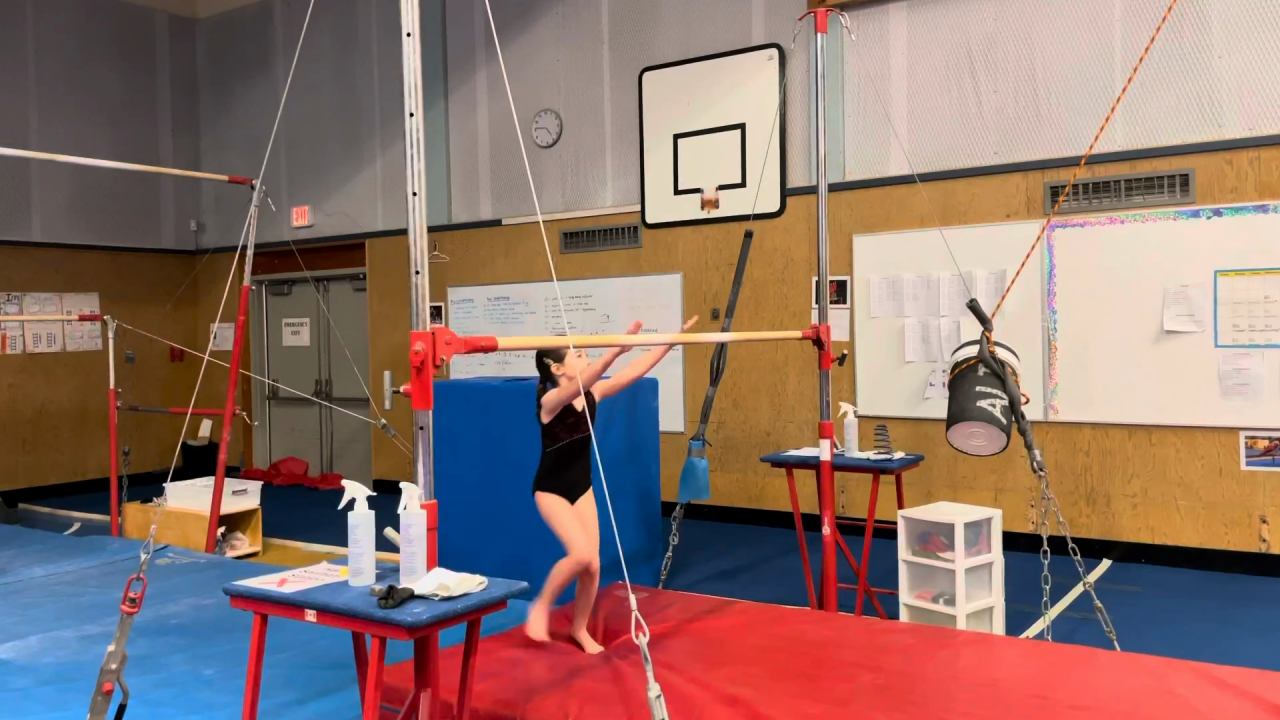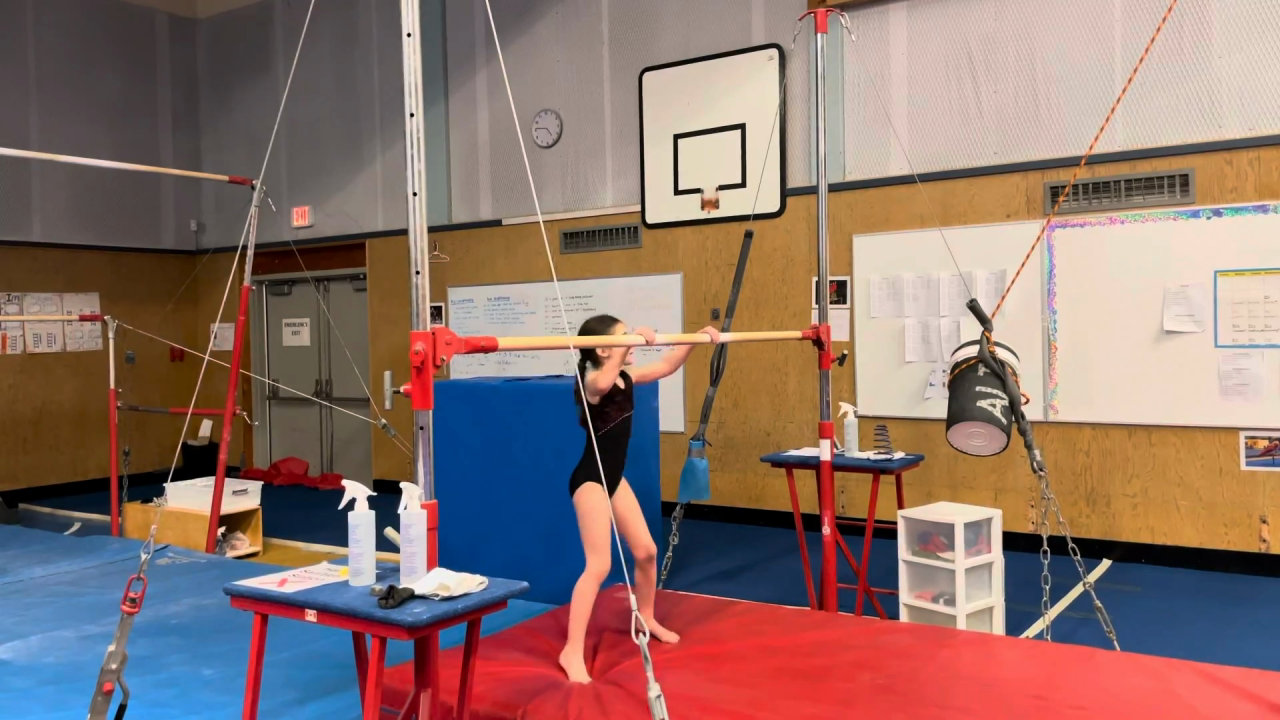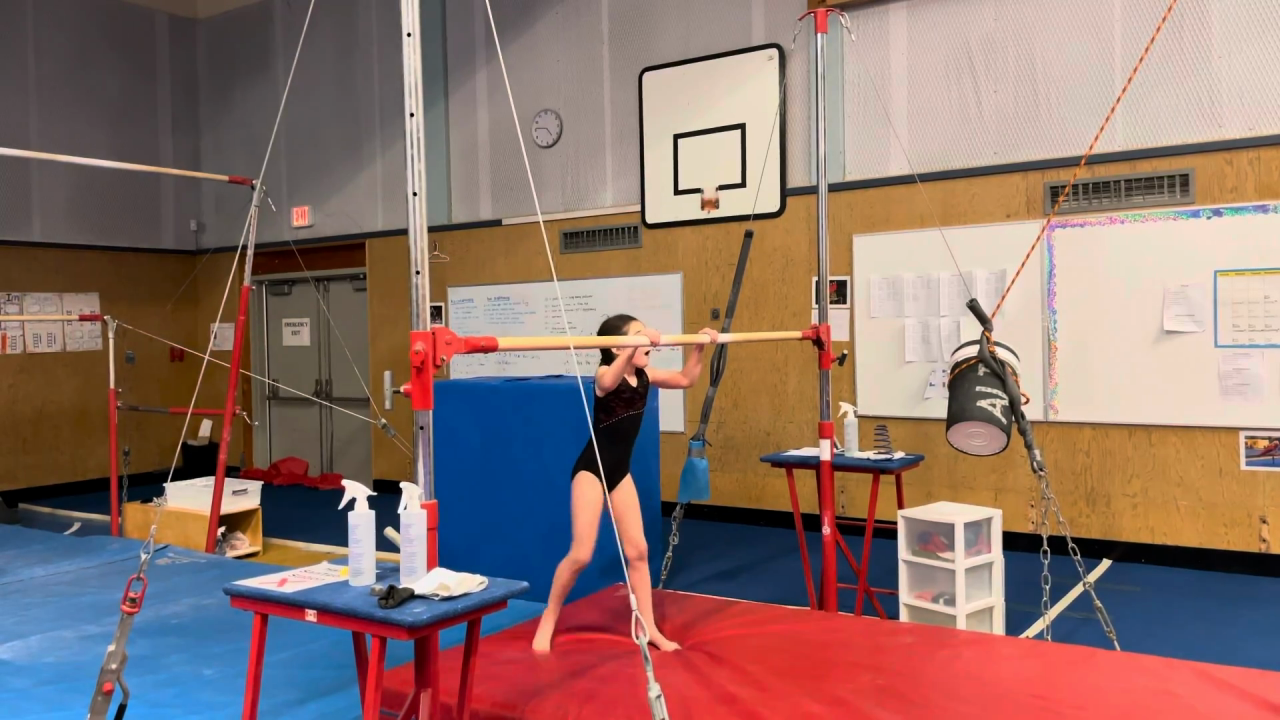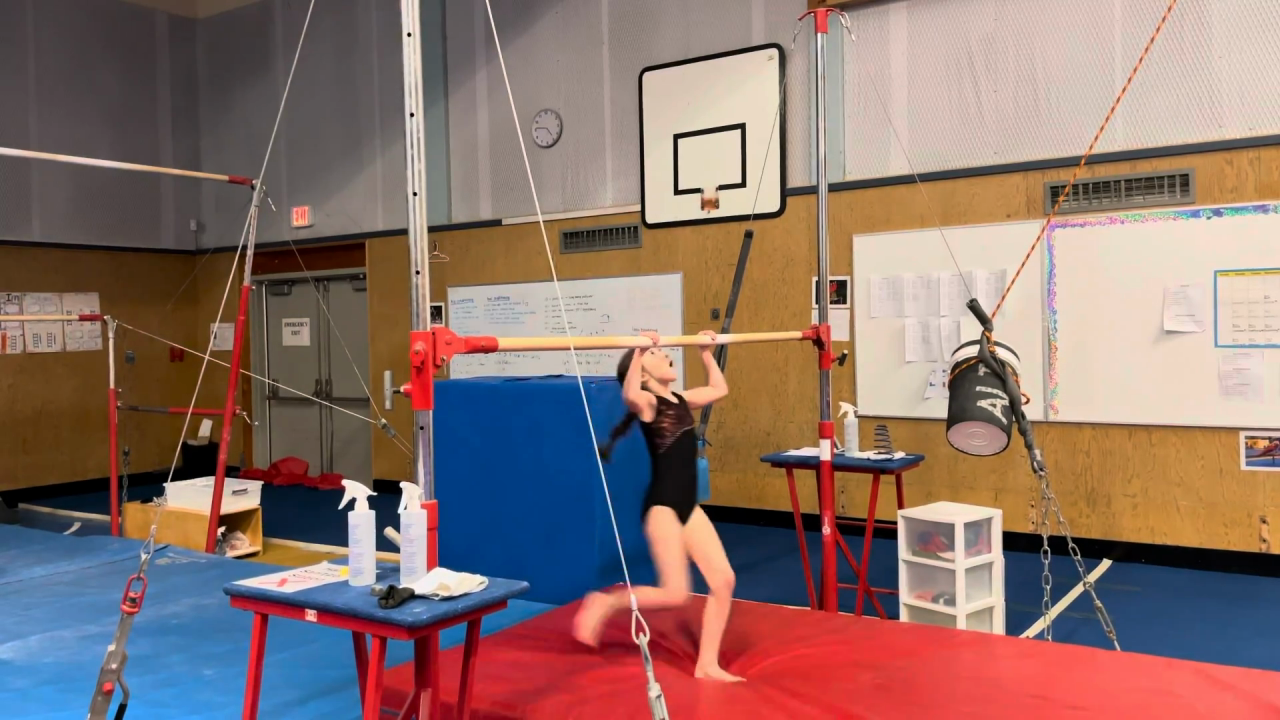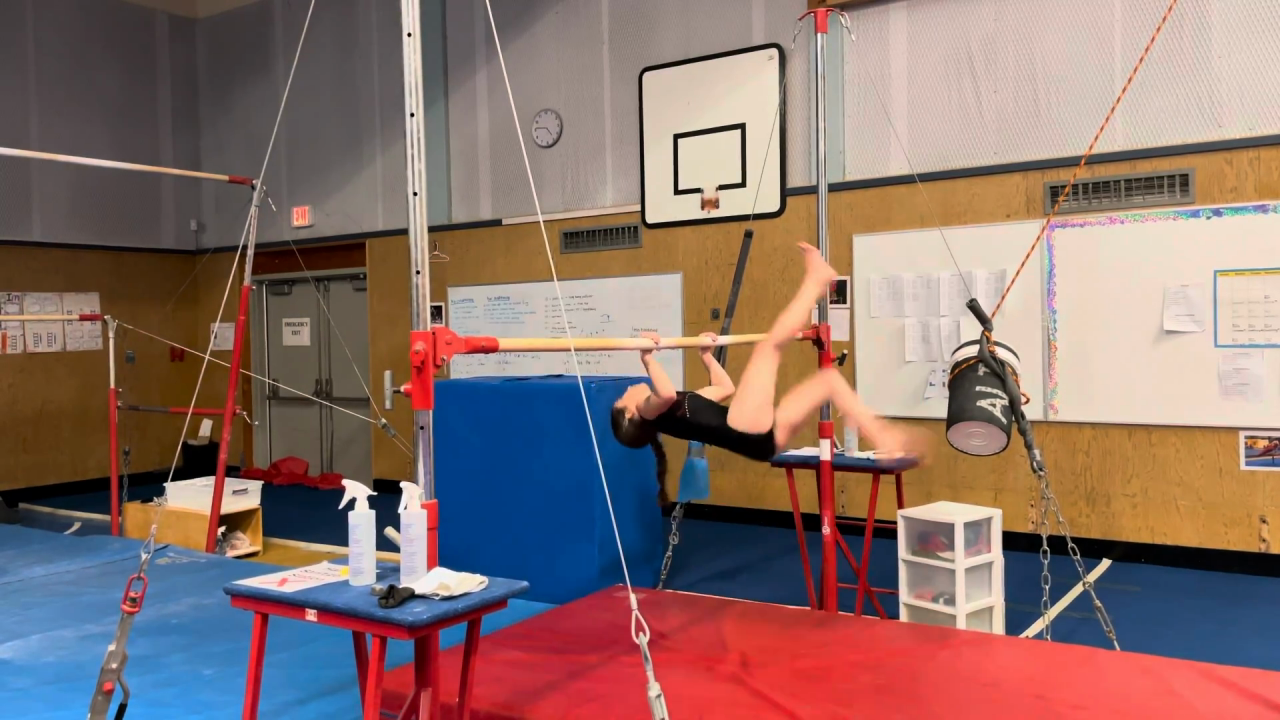
dt=0.4s
person 1, frame 1
left shoulder: (592, 394)
right shoulder: (551, 400)
left elbow: (636, 371)
right elbow: (575, 387)
left wrist: (673, 342)
right wrist: (617, 350)
left hip: (581, 488)
right hip: (550, 490)
left knee: (591, 565)
right knee: (582, 554)
left ankle: (580, 628)
right ankle: (540, 607)
person 1, frame 2
left shoulder: (628, 377)
right shoulder: (594, 381)
left elbow: (668, 366)
right elbow: (604, 382)
right wrist: (629, 342)
left hip: (615, 477)
right hip: (589, 480)
left knee: (647, 551)
right knee: (598, 566)
left ankle: (647, 620)
right ankle: (572, 653)
person 1, frame 3
left shoulder: (645, 377)
right shoulder: (605, 376)
left elbow: (686, 379)
right elbow: (610, 382)
left wrist: (698, 347)
right wrist: (636, 346)
left hip: (619, 474)
right hip: (591, 471)
left knee: (636, 553)
right knee: (581, 555)
left ankle: (648, 629)
right ankle: (547, 622)
person 1, frame 4
left shoulder: (680, 400)
right shoulder: (648, 403)
left elbow: (719, 389)
right elbow: (631, 395)
left wrist: (706, 353)
right wrist: (640, 356)
left hip: (688, 505)
right hip: (662, 504)
left knee: (724, 581)
right knee: (675, 594)
left ankle: (707, 663)
right ankle: (601, 605)
person 1, frame 5
right shoulder: (655, 411)
left elbow: (725, 389)
right elbow: (665, 393)
left wrist: (706, 355)
right wrist: (648, 360)
left hip: (758, 435)
right hip: (746, 431)
left knee: (829, 380)
right knee: (769, 347)
left ankle: (878, 435)
